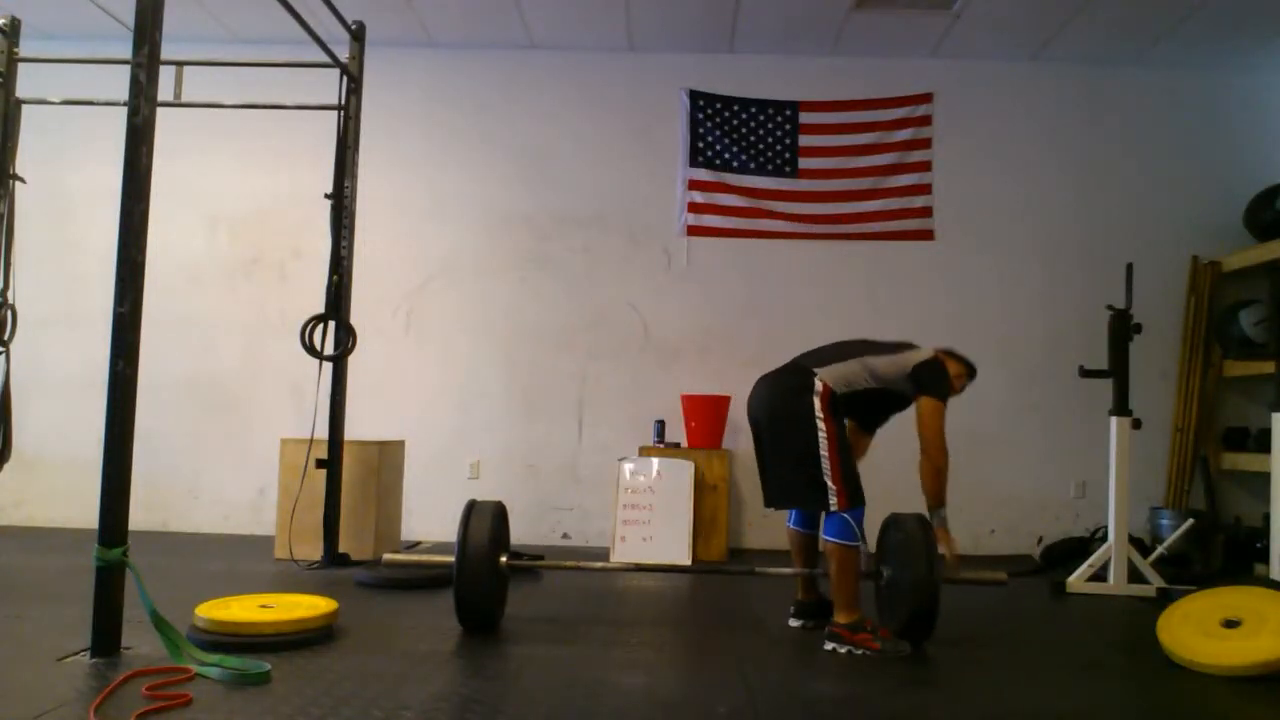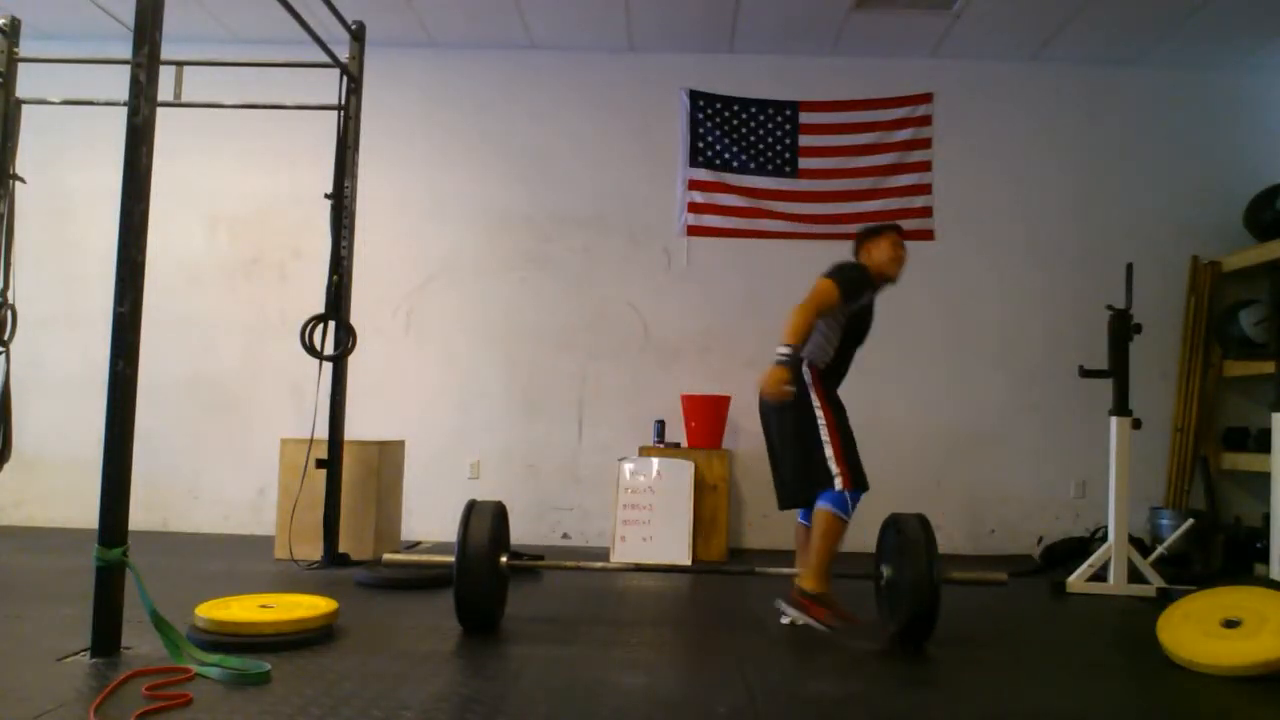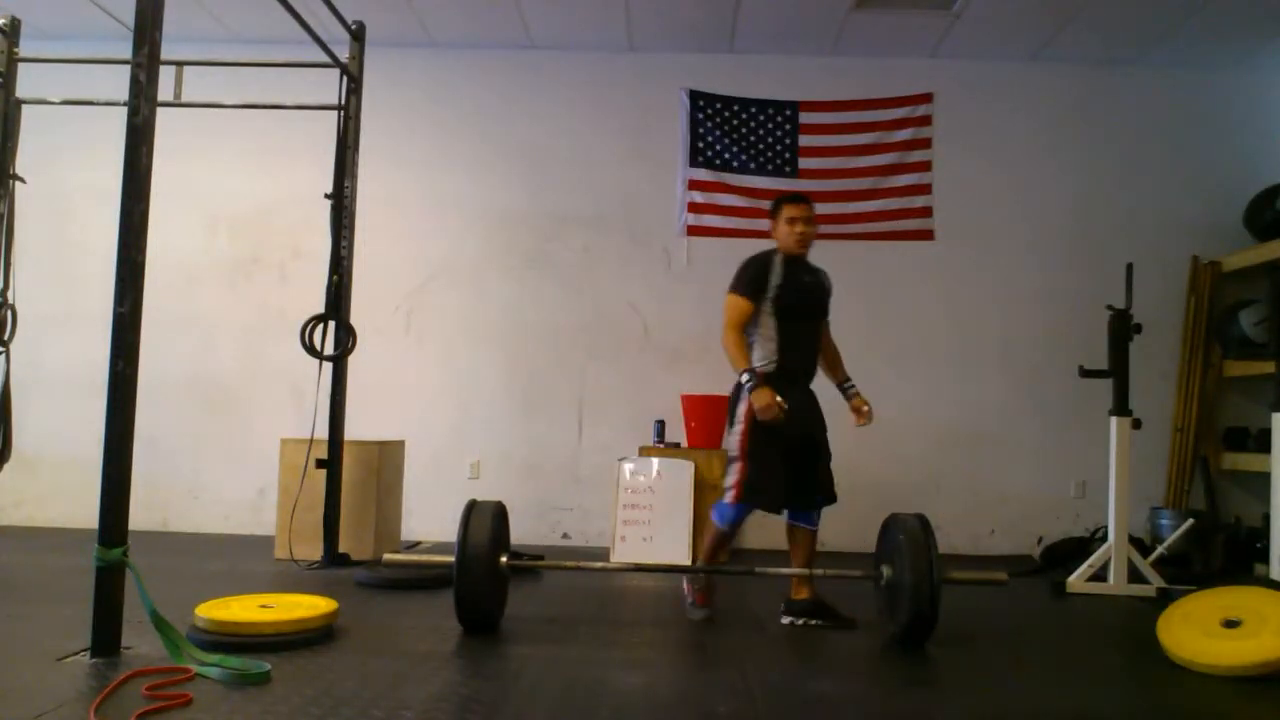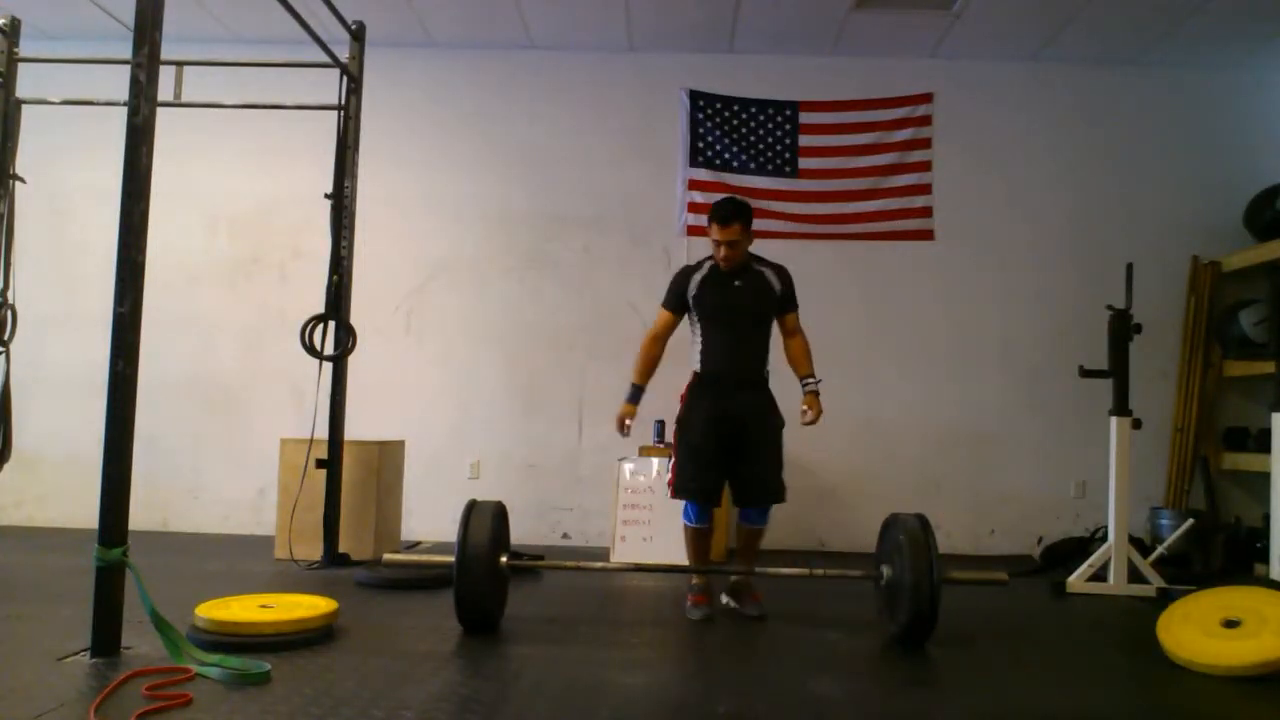
dt=0.5s
person 1, frame 1
left shoulder: (881, 391)
right shoulder: (930, 367)
left elbow: (853, 447)
right elbow: (933, 453)
left wrist: (855, 542)
right wrist: (938, 518)
left hip: (768, 394)
right hip: (800, 399)
left knee: (805, 498)
right knee: (843, 505)
left ankle: (807, 601)
right ankle: (846, 625)
person 1, frame 2
left shoulder: (860, 292)
right shoulder: (855, 276)
right elbow: (808, 306)
right wrist: (783, 360)
left hip: (795, 390)
right hip: (802, 386)
left knee: (821, 496)
right knee: (843, 484)
left ankle: (803, 593)
right ankle: (809, 593)
person 1, frame 3
left shoulder: (818, 279)
right shoulder: (759, 268)
right elbow: (732, 329)
left wrist: (849, 390)
right wrist: (753, 385)
left hip: (799, 395)
right hip: (766, 392)
left knee: (809, 498)
right knee: (744, 494)
left ankle: (801, 598)
right ankle: (700, 574)
person 1, frame 4
left shoulder: (775, 277)
right shoulder: (691, 278)
left elbow: (793, 334)
right elbow: (656, 337)
left wrist: (810, 387)
right wrist: (632, 397)
left hip: (755, 399)
right hip: (706, 396)
left knee: (757, 498)
right knee: (698, 495)
left ankle: (740, 581)
right ankle: (699, 584)
